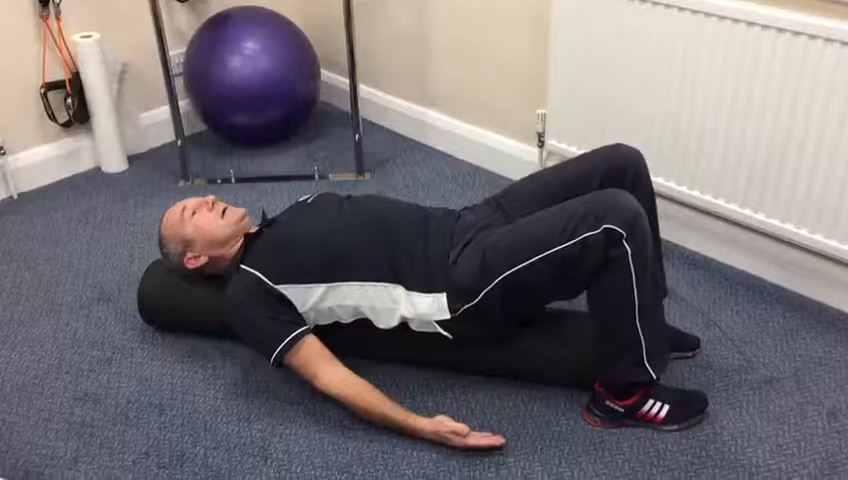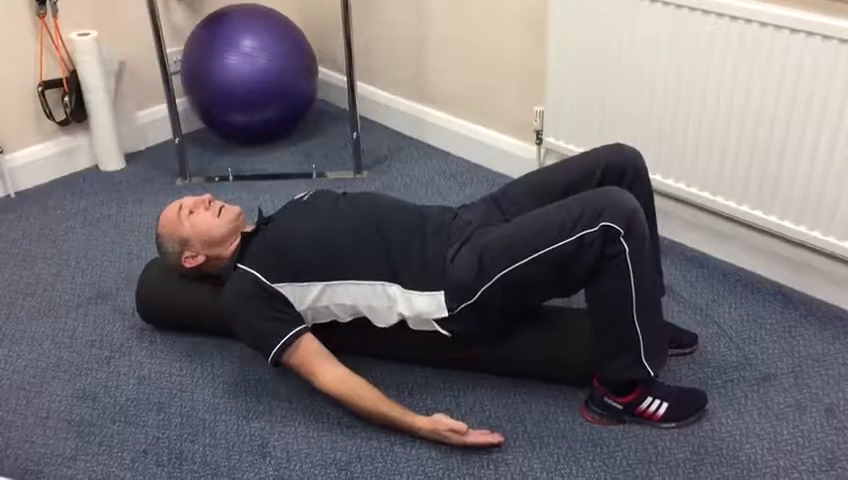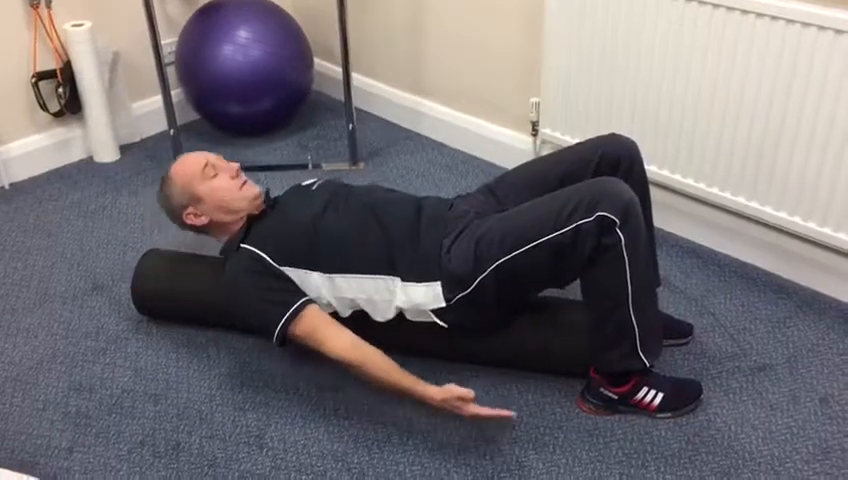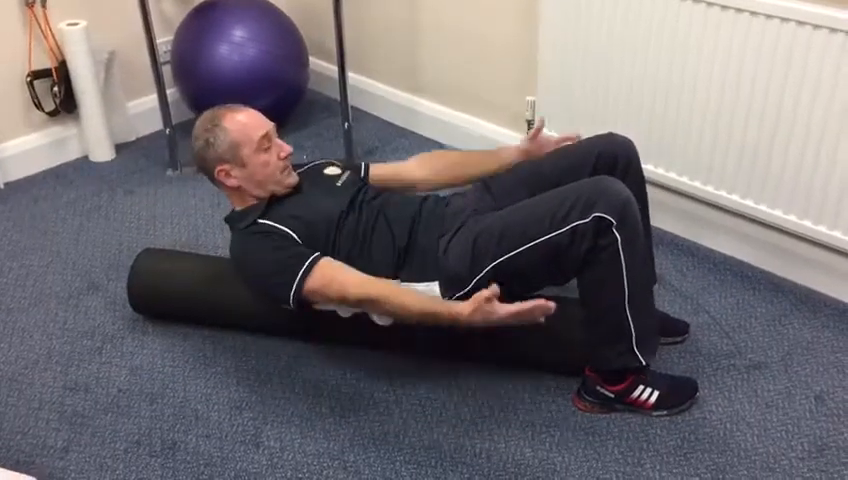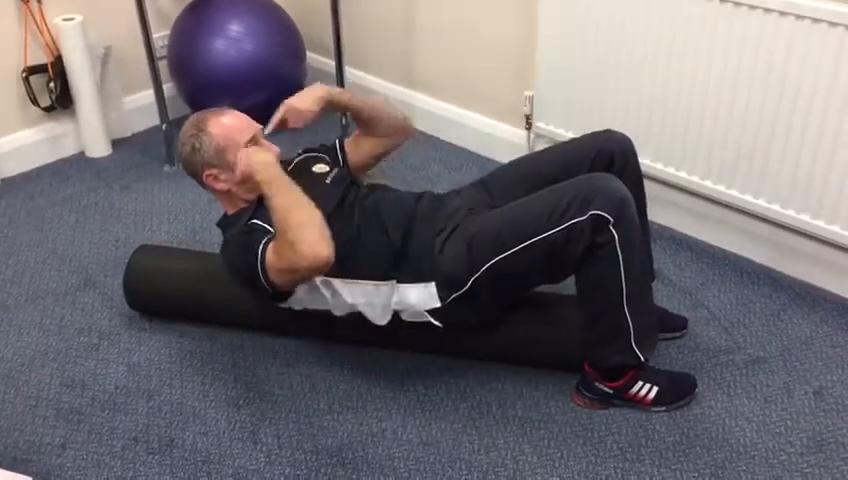
dt=1s
person 1, frame 1
left shoulder: (289, 220)
right shoulder: (252, 293)
right elbow: (324, 373)
right wrist: (423, 426)
left hip: (465, 227)
right hip: (465, 288)
left knee: (621, 164)
right knee: (617, 218)
left ankle: (639, 323)
right ankle: (625, 393)
person 1, frame 2
left shoulder: (285, 218)
right shoulder: (249, 290)
right elbow: (322, 371)
right wrist: (421, 424)
left hip: (460, 225)
right hip: (461, 285)
left knee: (619, 163)
right knee: (616, 215)
left ankle: (636, 318)
right ankle: (624, 389)
person 1, frame 3
left shoulder: (291, 201)
right shoulder: (250, 269)
right elbow: (333, 342)
right wrist: (431, 394)
left hip: (457, 216)
right hip: (457, 276)
left knee: (614, 154)
right knee: (611, 207)
left ankle: (632, 309)
right ankle: (619, 380)
person 1, frame 4
left shoulder: (306, 175)
right shoulder: (259, 245)
left elbow: (415, 171)
right elbow: (359, 290)
left wrist: (516, 158)
right wrist: (462, 314)
left hip: (455, 215)
right hip: (451, 269)
left knee: (612, 153)
right knee: (607, 206)
left ankle: (628, 309)
right ankle: (617, 379)
person 1, frame 5
left shoulder: (298, 163)
right shoulder: (245, 243)
left elbow: (393, 131)
right elbow: (314, 254)
left wrist: (326, 94)
right wrist: (266, 175)
left hip: (450, 211)
right hip: (446, 275)
left knee: (610, 149)
right knee: (604, 205)
left ankle: (627, 304)
right ankle: (614, 374)
